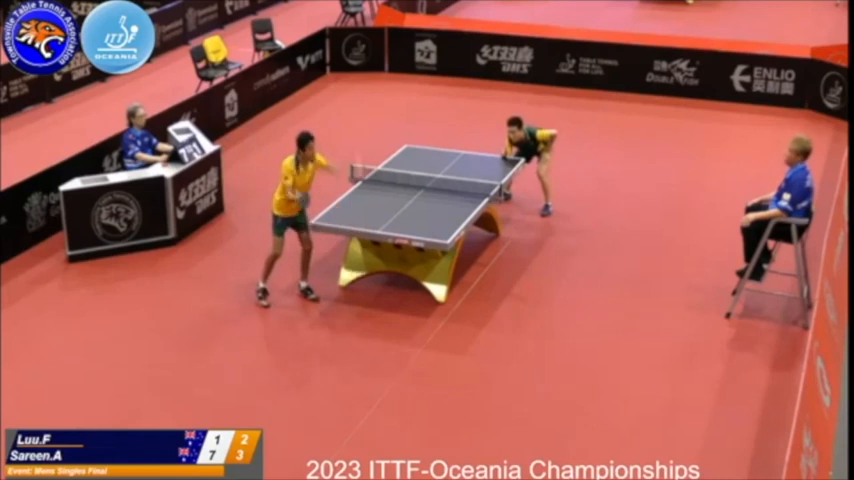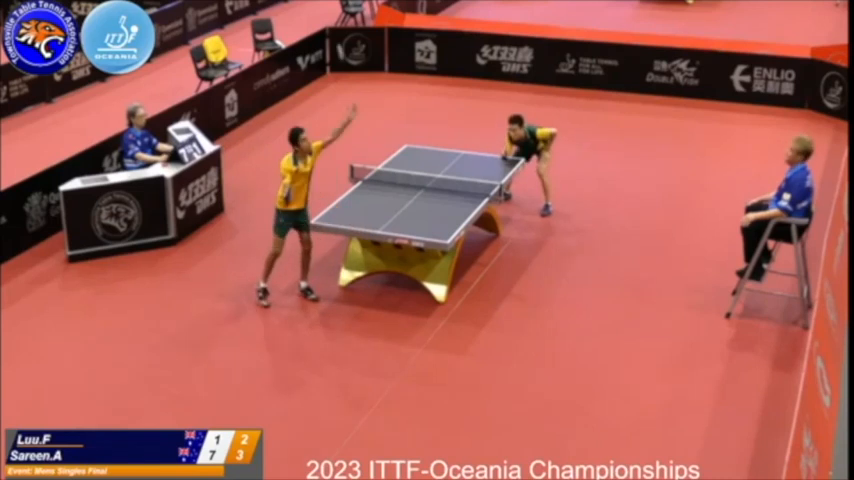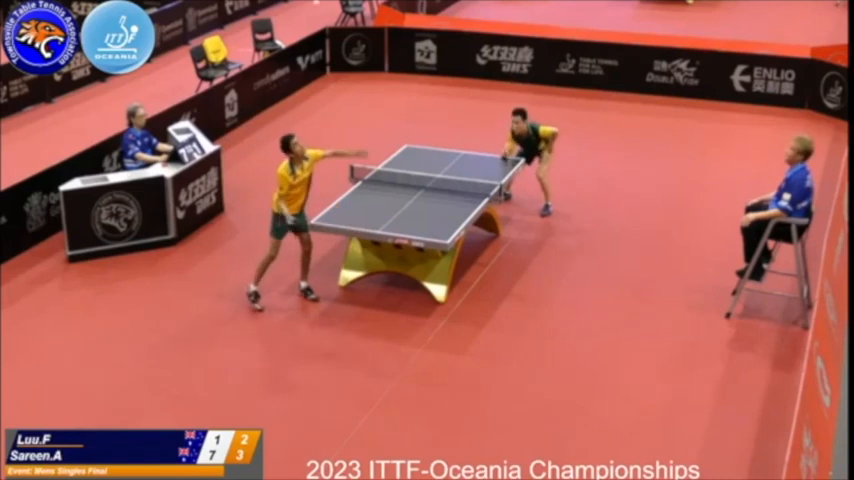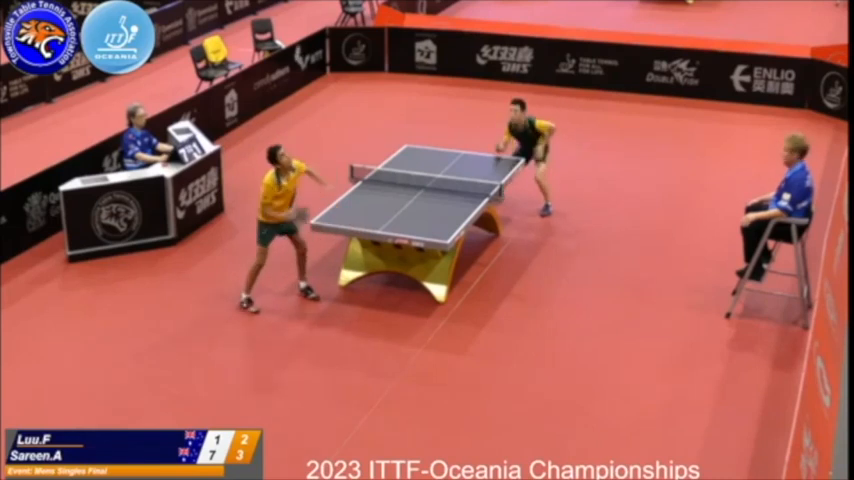
dt=0.3s
person 1, frame 1
left shoulder: (315, 160)
right shoulder: (288, 165)
left elbow: (330, 167)
right elbow: (289, 193)
right wrist: (297, 197)
left hip: (299, 209)
right hip: (282, 211)
left knee: (307, 246)
right knee: (277, 252)
left ankle: (303, 285)
right ankle: (262, 287)
person 1, frame 2
left shoulder: (312, 150)
right shoulder: (287, 164)
left elbow: (332, 137)
right elbow: (284, 187)
left wrist: (348, 120)
right wrist: (284, 196)
left hip: (301, 208)
right hip: (285, 210)
left knee: (307, 246)
right knee: (276, 251)
left ankle: (304, 285)
right ankle: (262, 287)
person 1, frame 3
left shoulder: (309, 156)
right shoulder: (284, 172)
left elbow: (331, 153)
right elbow: (280, 199)
left wrist: (353, 153)
right wrist: (287, 214)
left hip: (298, 211)
right hip: (283, 214)
left knee: (307, 246)
right knee: (272, 254)
left ankle: (303, 285)
right ankle: (253, 289)
person 1, frame 4
left shoulder: (297, 167)
right shoulder: (269, 181)
left elbow: (308, 171)
right elbow: (264, 209)
left wrist: (323, 184)
right wrist: (284, 216)
left hip: (286, 215)
right hip: (268, 221)
left knee: (302, 247)
right knee: (260, 262)
left ankle: (303, 285)
right ankle: (245, 297)
person 2, frame 1
left shoulder: (799, 178)
right shoulder: (797, 170)
left elbow: (784, 211)
right elbow: (781, 193)
left wrist: (755, 216)
right wrist: (760, 199)
right hip: (789, 213)
left knee: (749, 226)
right knee: (751, 209)
left ankle: (756, 267)
right ankle: (764, 257)
person 2, frame 2
left shoulder: (798, 178)
right shoulder: (797, 171)
left elbow: (784, 211)
right elbow: (781, 193)
left wrist: (755, 216)
right wrist: (760, 199)
right hip: (789, 213)
left knee: (750, 226)
right knee: (751, 208)
left ankle: (757, 267)
right ankle: (764, 256)
person 2, frame 3
left shoulder: (798, 178)
right shoulder: (797, 170)
left elbow: (784, 211)
right elbow: (781, 194)
left wrist: (755, 216)
right wrist: (760, 199)
right hip: (788, 213)
left knee: (750, 226)
right knee: (751, 209)
left ankle: (756, 267)
right ankle: (764, 257)
person 2, frame 4
left shoulder: (798, 178)
right shoulder: (797, 170)
left elbow: (784, 212)
right elbow: (781, 194)
left wrist: (755, 216)
right wrist: (760, 199)
right hip: (789, 213)
left knee: (749, 227)
right knee: (751, 209)
left ankle: (756, 268)
right ankle: (764, 257)
person 3, frame 1
left shoulder: (534, 134)
right shoulder: (511, 138)
left elbow: (554, 133)
right elbow: (508, 154)
left wrist: (548, 149)
right wrist: (505, 154)
left hip: (542, 148)
right hip: (525, 148)
left knee: (541, 173)
left ankle: (548, 204)
right ankle: (506, 192)
person 3, frame 2
left shoulder: (534, 132)
right shoulder: (511, 136)
left elbow: (554, 132)
right elbow: (507, 152)
left wrist: (547, 148)
right wrist: (506, 153)
left hip: (541, 147)
right hip: (525, 147)
left knee: (541, 172)
left ankle: (548, 204)
right ankle: (506, 192)
person 3, frame 3
left shoulder: (537, 130)
right shoulder: (513, 132)
left elbow: (555, 132)
right elbow: (509, 150)
left wrist: (548, 150)
right wrist: (506, 153)
left hip: (542, 149)
right hip: (527, 149)
left knee: (540, 175)
left ankle: (548, 204)
right ankle: (506, 192)
person 3, frame 4
left shoulder: (534, 123)
right shoulder: (511, 125)
left elbow: (553, 128)
right elbow: (504, 144)
left wrist: (542, 145)
right wrist: (500, 148)
left hip: (538, 149)
right hip: (525, 148)
left knee: (538, 177)
left ankle: (548, 204)
